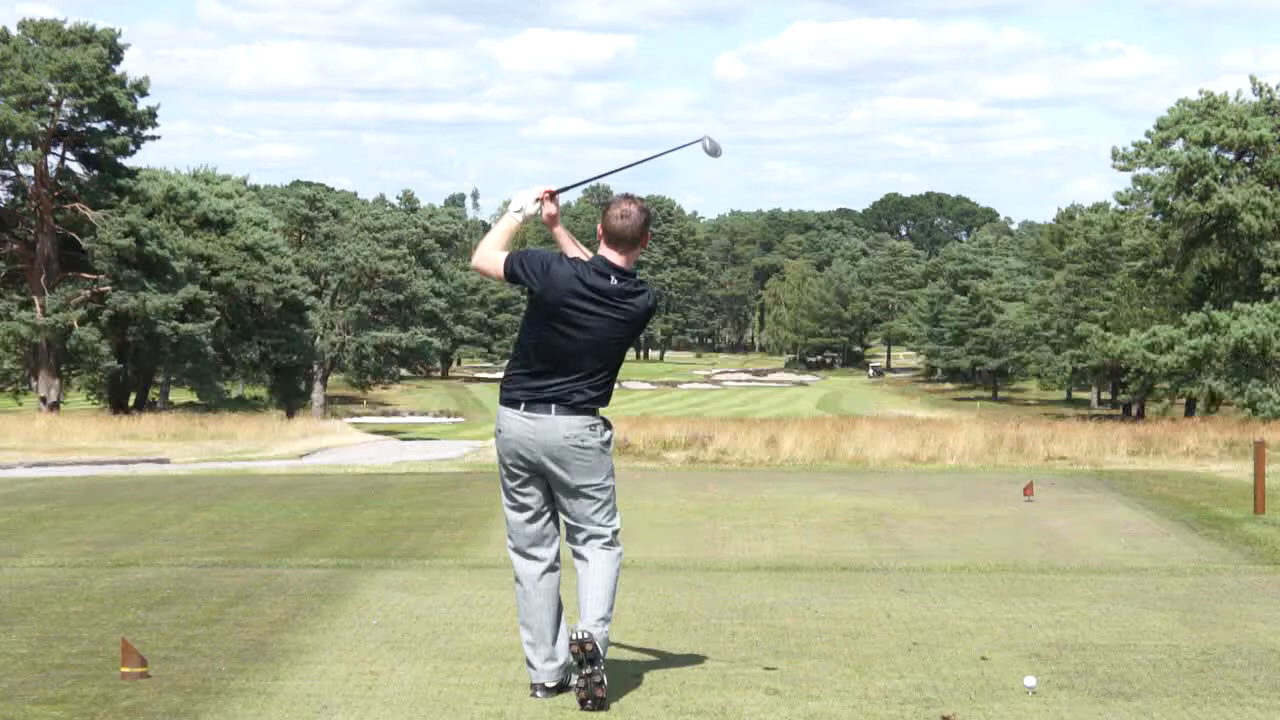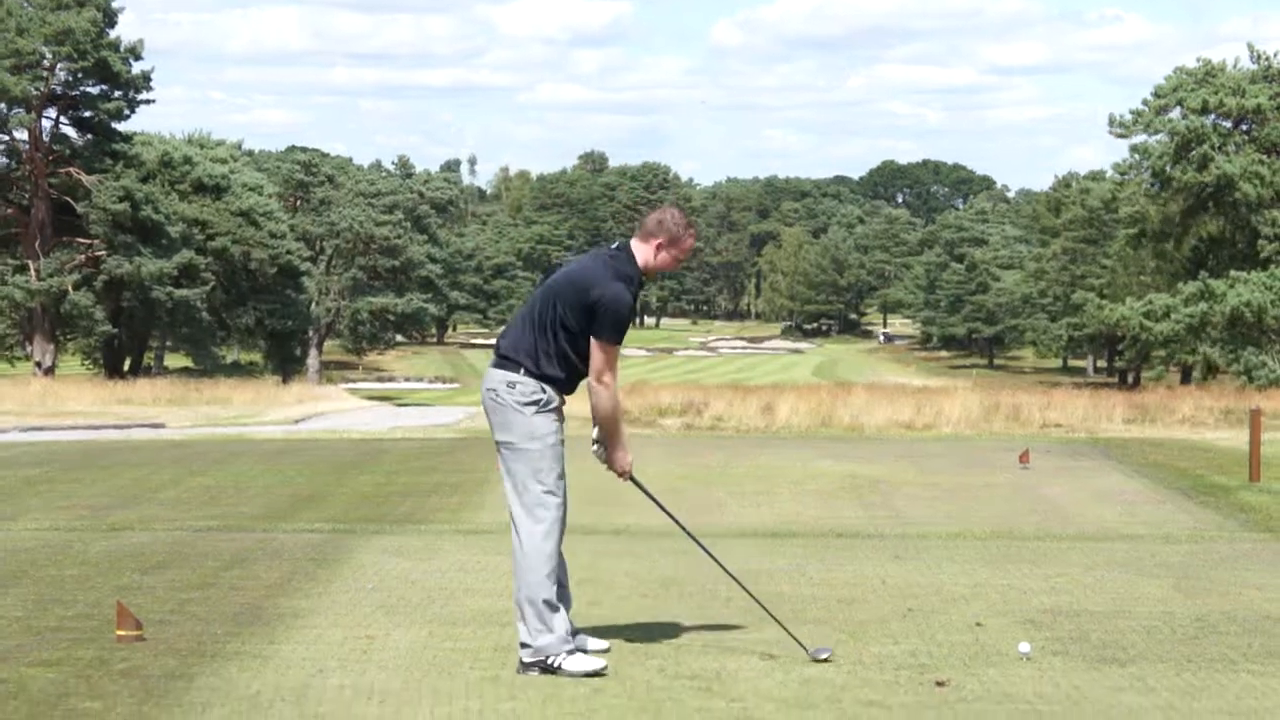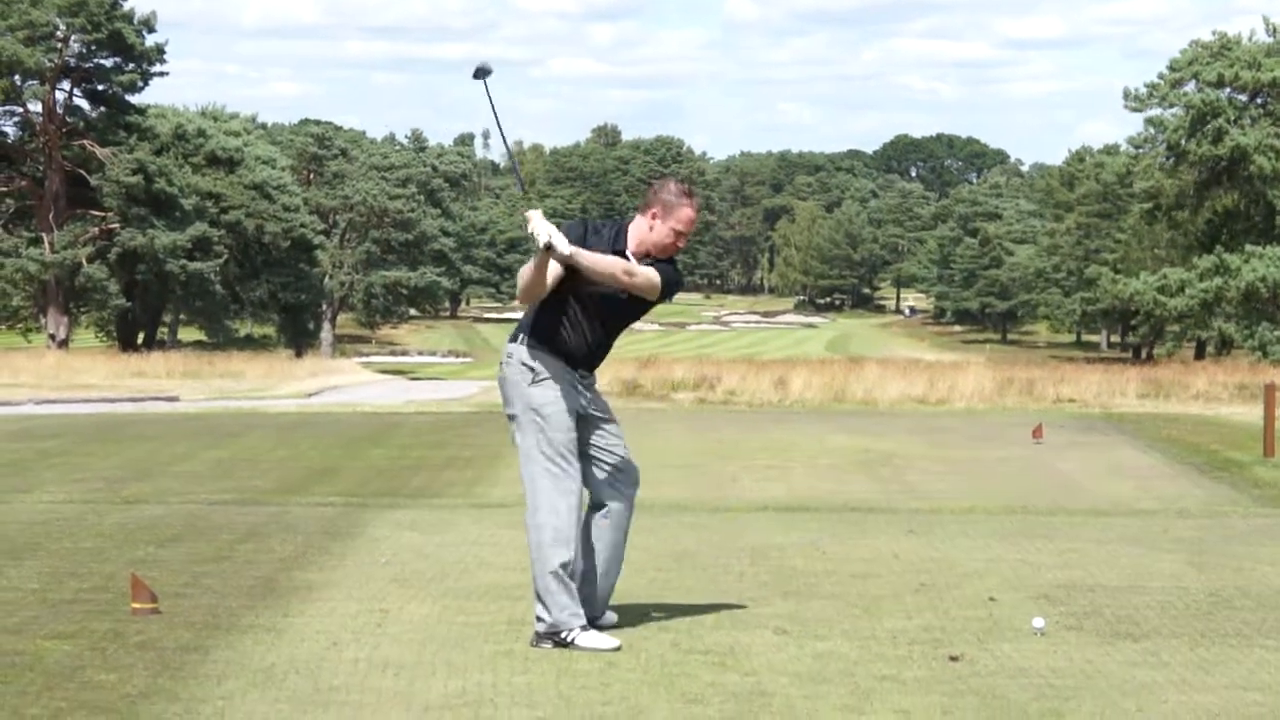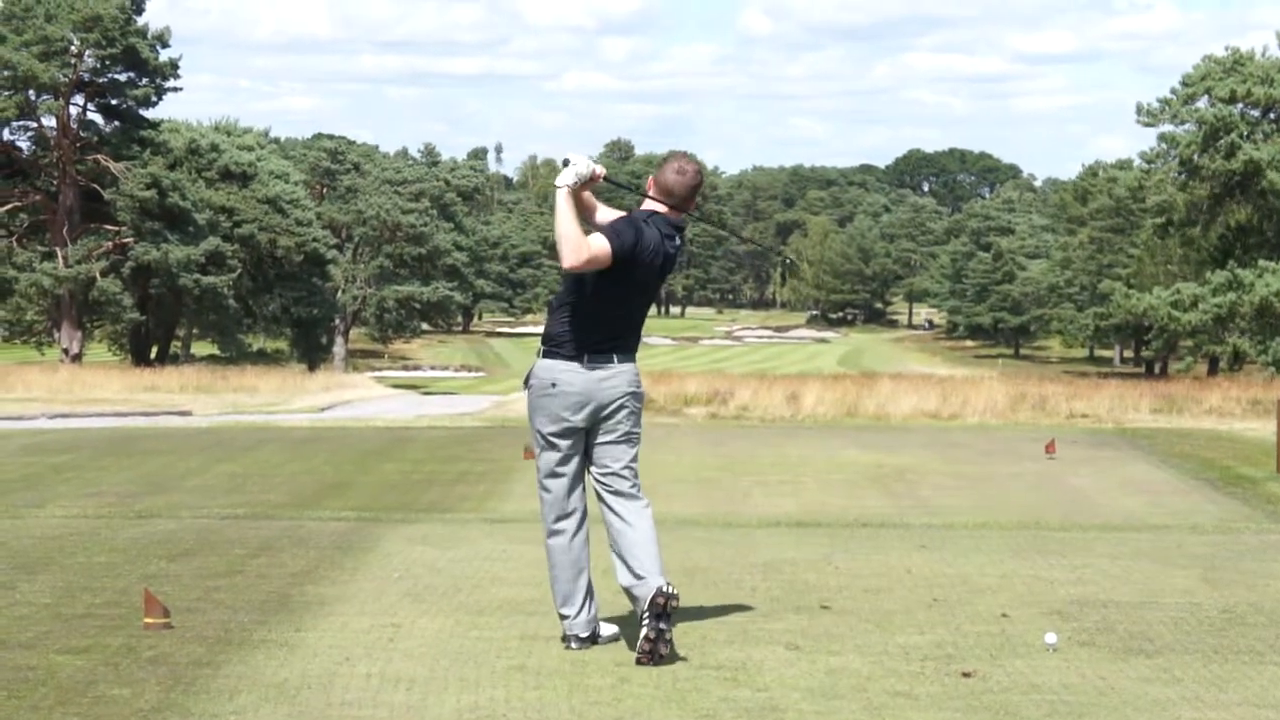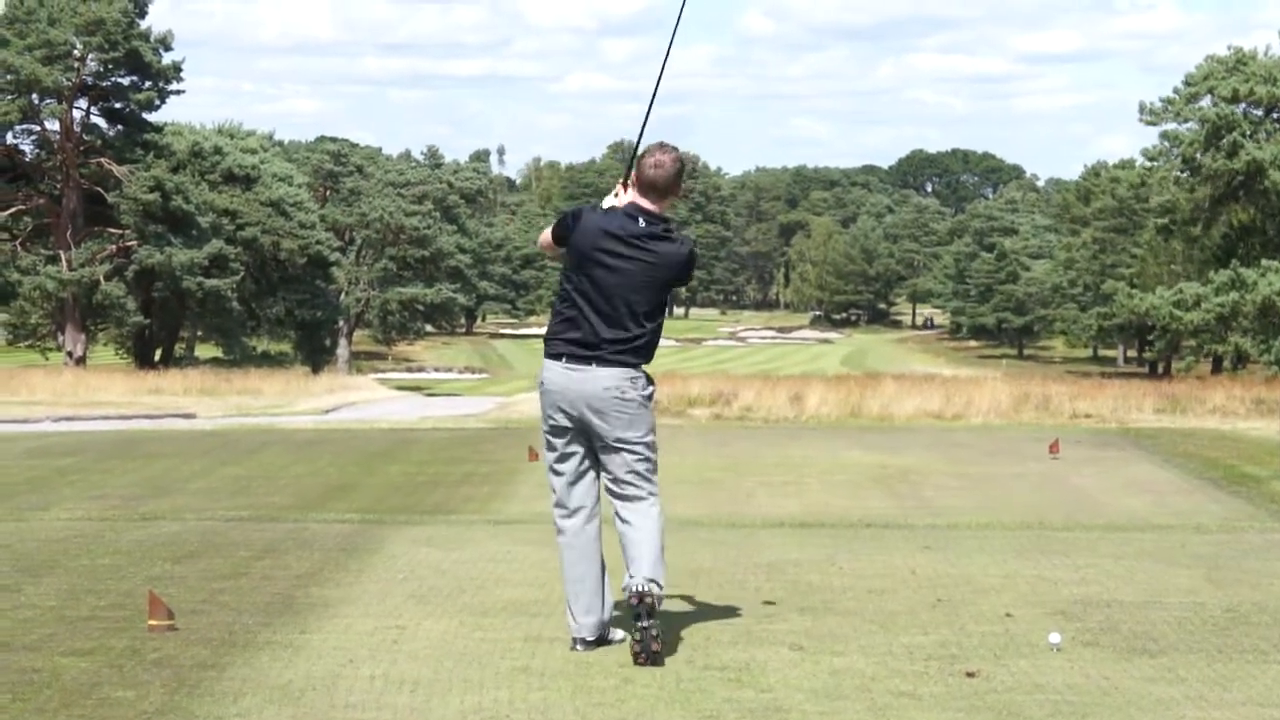
dt=1s
person 1, frame 1
left shoulder: (554, 275)
right shoulder: (642, 302)
left elbow: (483, 258)
left wrist: (520, 210)
right wrist: (560, 228)
left hip: (516, 422)
right hip: (576, 430)
left knee: (531, 551)
right knee: (597, 541)
left ankle: (544, 670)
right ankle: (589, 637)
person 1, frame 2
left shoulder: (610, 263)
right shoulder: (614, 290)
left elbow: (600, 368)
right elbow: (601, 379)
left wrist: (609, 434)
right wrist: (616, 445)
left hip: (525, 388)
right hip: (523, 392)
left knee: (547, 515)
right knee: (538, 517)
left ankle: (555, 627)
right ankle: (541, 647)
person 1, frame 3
left shoulder: (666, 274)
right shoulder: (584, 235)
left elbow: (624, 279)
right elbow: (527, 295)
left wrist: (564, 250)
right wrist: (545, 254)
left hip: (577, 376)
right hip: (536, 365)
left knee: (619, 482)
right knee: (556, 492)
left ankle: (585, 605)
right ankle: (559, 621)
person 1, frame 4
left shoulder: (633, 231)
right shoulder: (665, 238)
left elbow: (573, 257)
right elbow: (597, 212)
left wrist: (565, 187)
right wrist: (578, 187)
left hip: (561, 375)
right hip: (617, 377)
left knee: (562, 506)
right knee: (623, 493)
left ankle: (578, 624)
right ankle: (652, 593)
person 1, frame 5
left shoulder: (584, 223)
right shoulder: (679, 251)
left elbow: (547, 243)
left hip: (560, 376)
right hip: (618, 383)
left knee: (574, 504)
right knee: (637, 494)
left ankle: (588, 624)
right ankle: (643, 590)
